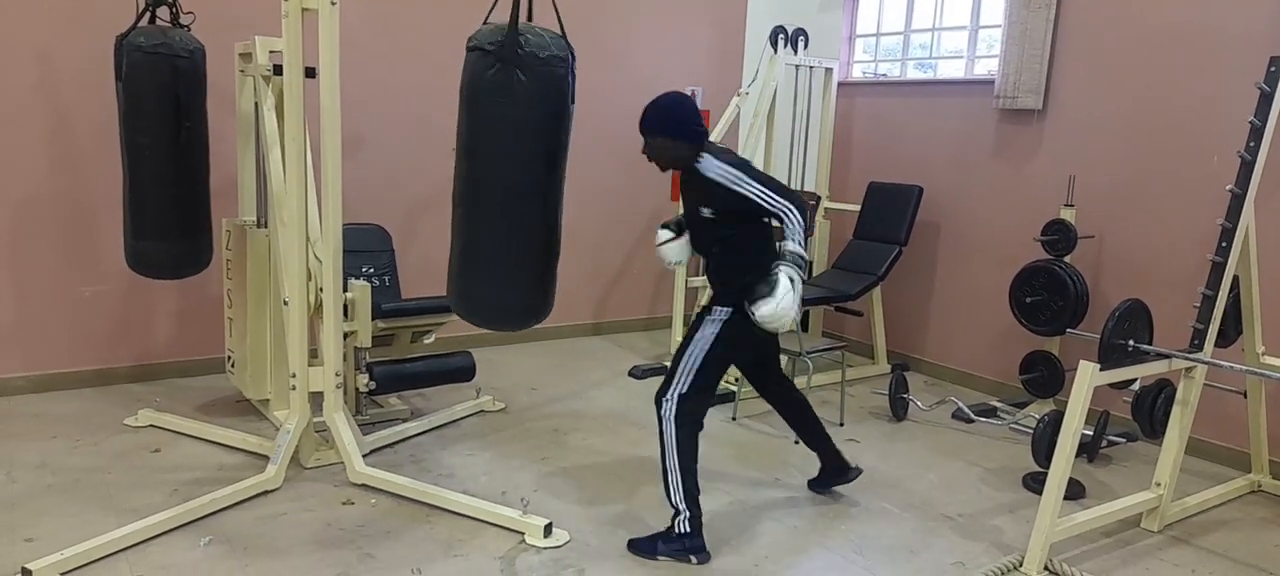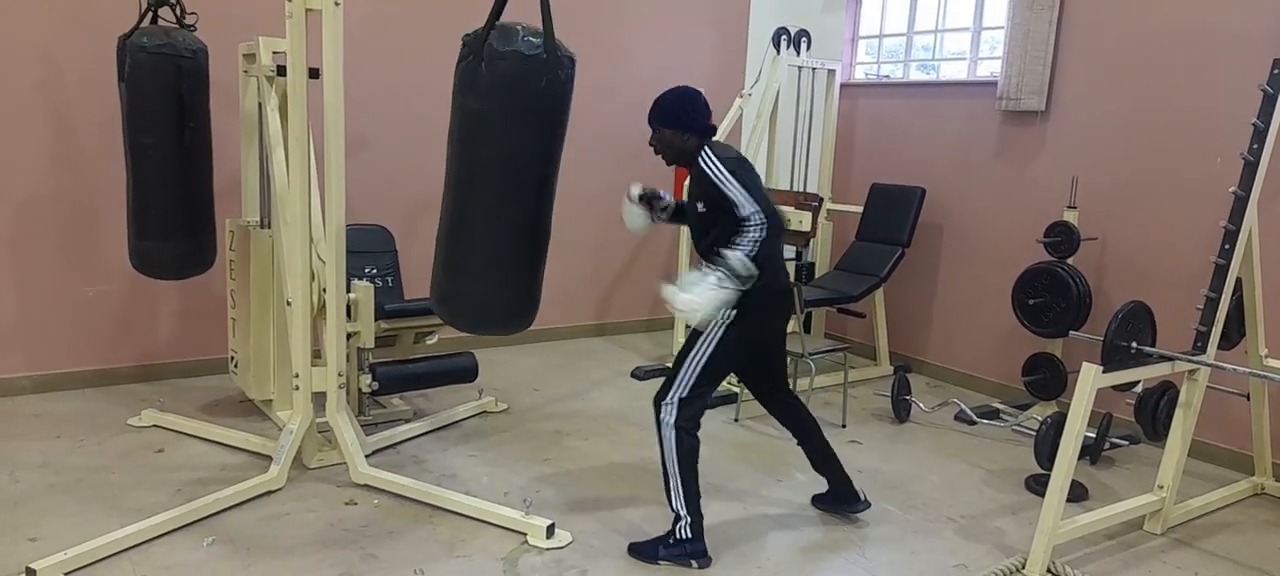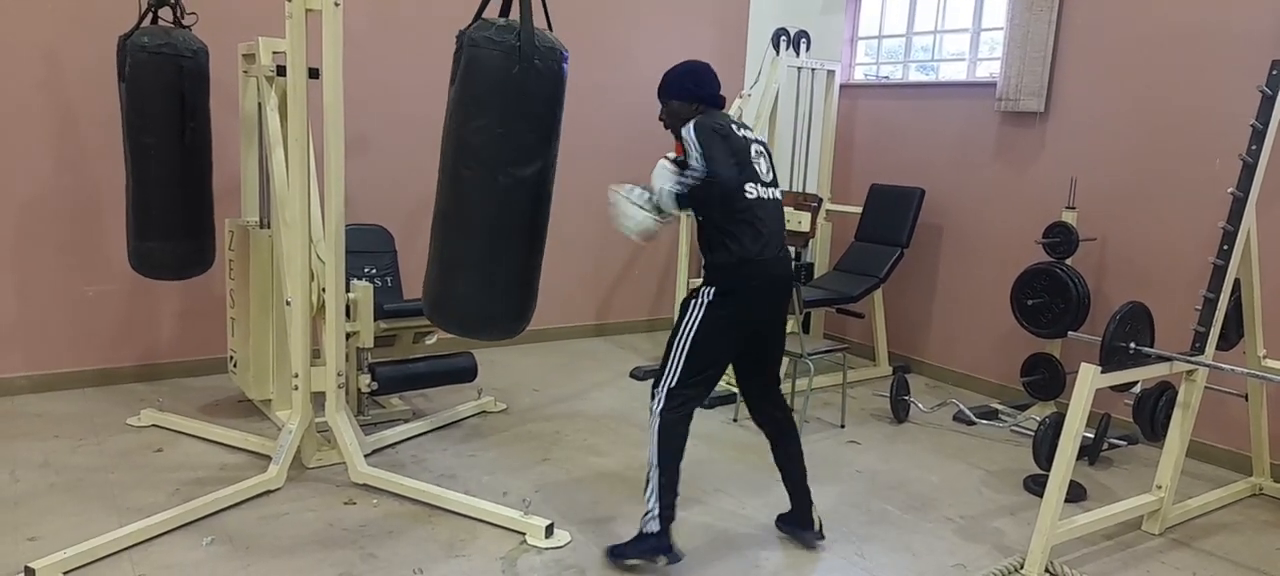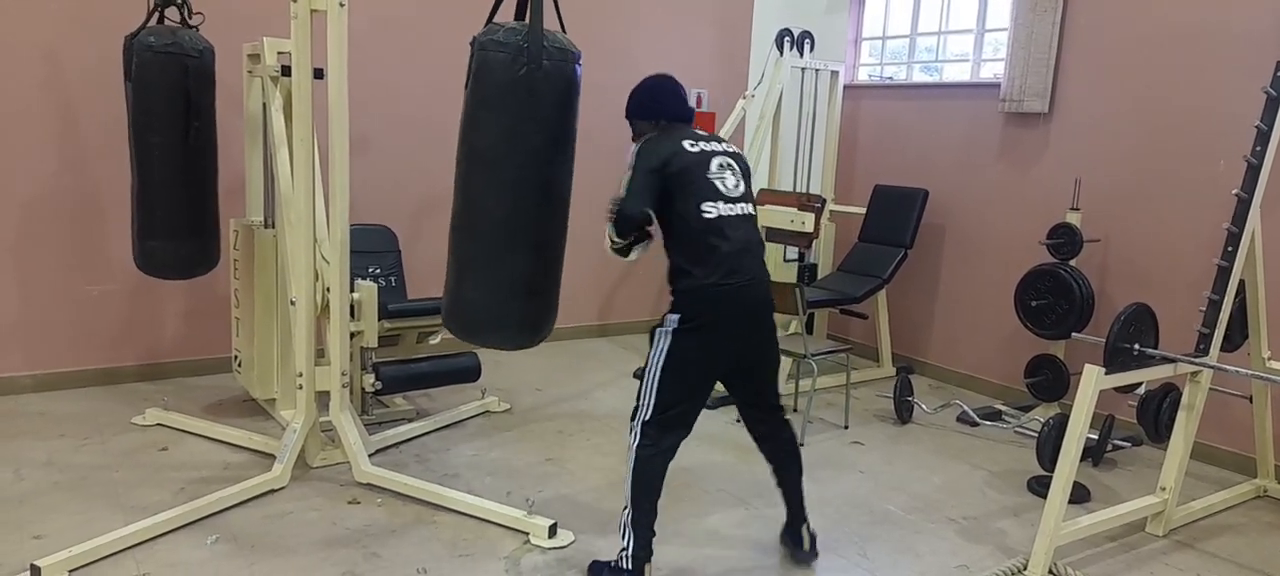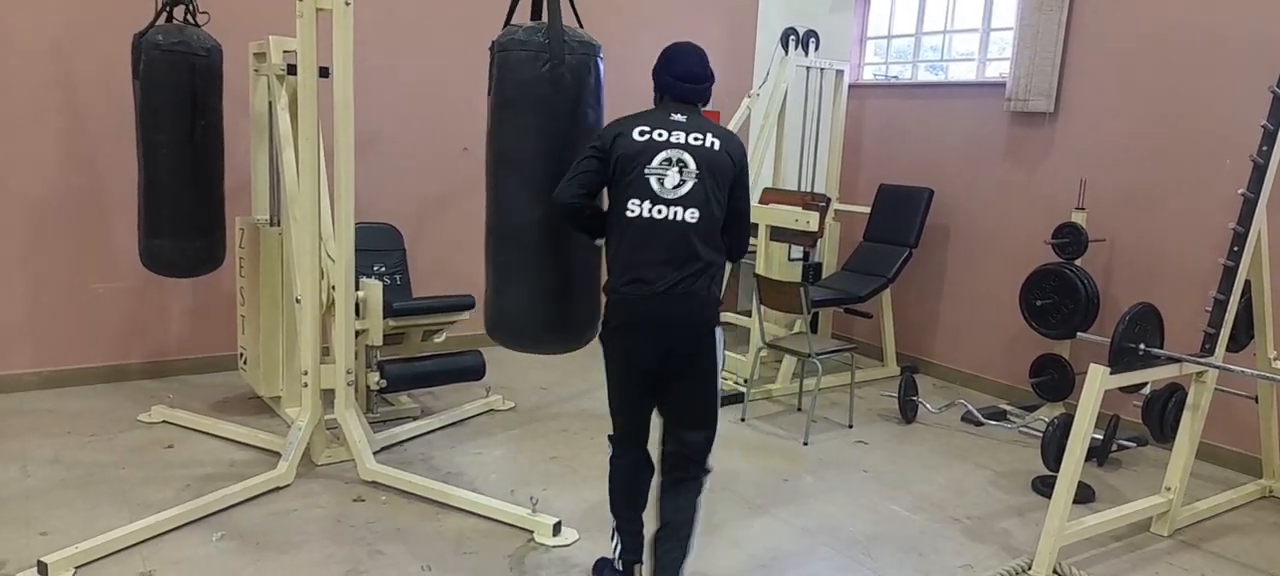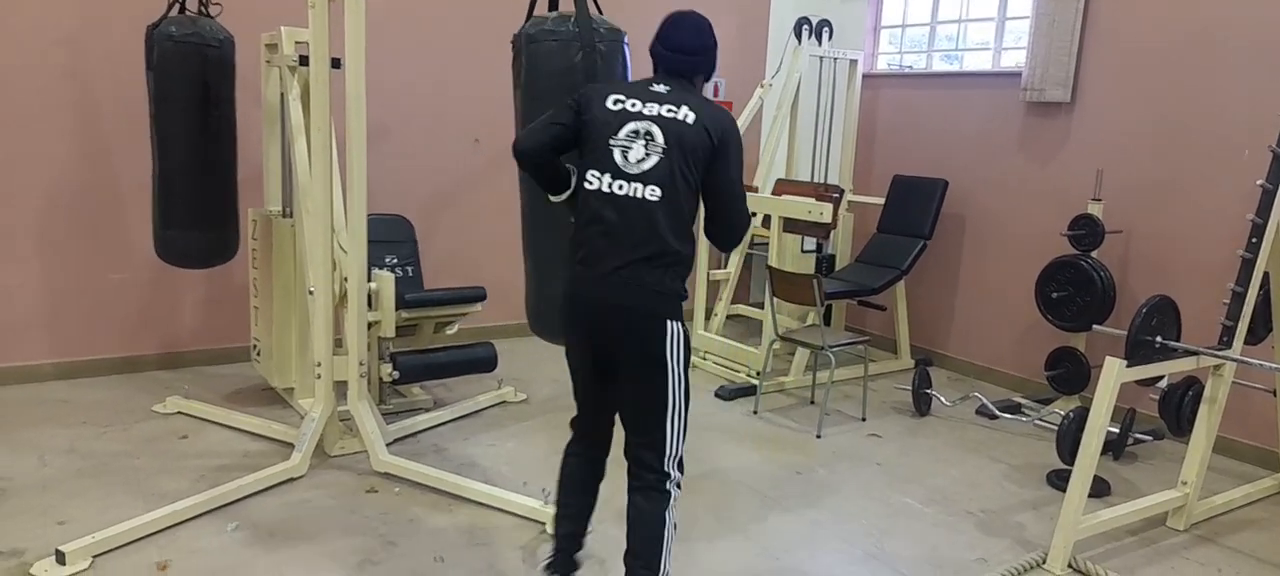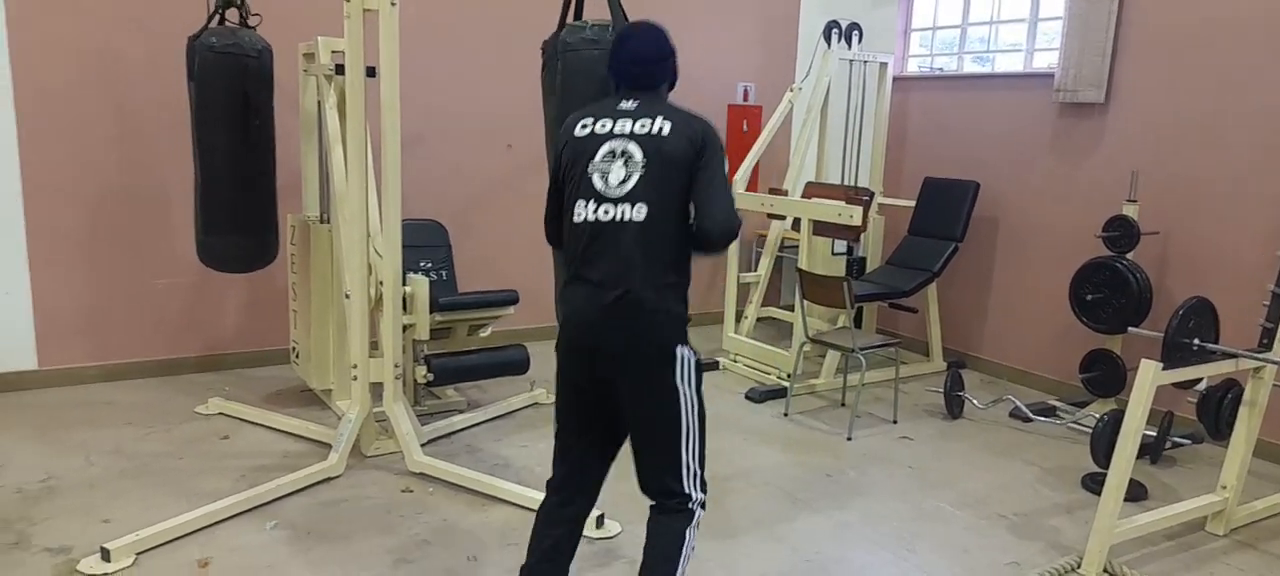
dt=0.3s
person 1, frame 1
left shoulder: (711, 169)
right shoulder: (701, 163)
left elbow: (790, 207)
left wrist: (786, 276)
right wrist: (678, 237)
left hip: (740, 302)
right hip: (750, 293)
left knee: (676, 403)
right knee: (770, 380)
left ankle: (688, 534)
right ankle: (835, 466)
person 1, frame 2
left shoulder: (710, 161)
right shoulder: (714, 161)
left elbow: (755, 222)
left wrist: (716, 286)
right wrist: (662, 206)
left hip: (745, 308)
right hip: (772, 298)
left knee: (674, 408)
right knee: (775, 394)
left ankle: (687, 539)
right ankle: (843, 490)
person 1, frame 3
left shoulder: (699, 131)
right shoulder: (746, 136)
left elbow: (711, 181)
left wrist: (666, 201)
left hip: (731, 285)
right hip: (776, 279)
left knee: (673, 400)
right knee: (767, 397)
left ankle: (656, 534)
right ankle: (804, 516)
person 1, frame 4
left shoulder: (658, 152)
right shoulder: (730, 151)
left elbow: (627, 214)
left wrist: (624, 235)
left hip: (701, 308)
right hip: (754, 300)
left knee: (653, 431)
right knee: (765, 412)
right ankle: (800, 531)
person 1, frame 5
left shoulder: (620, 133)
right shoulder: (728, 148)
left elbow: (568, 201)
right elbow: (737, 245)
left hip: (627, 313)
right hip: (694, 319)
left knee: (627, 443)
right knee: (685, 461)
person 1, frame 6
left shoulder: (597, 99)
right shoulder: (715, 124)
left elbow: (529, 147)
right elbow: (728, 232)
left hip: (586, 297)
right hip: (652, 305)
left knee: (589, 429)
right knee: (653, 465)
person 1, frame 7
left shoulder: (575, 130)
right shoulder: (692, 131)
right elbow: (716, 231)
right wrist: (676, 224)
left hip: (580, 326)
right hip: (653, 331)
left knee: (570, 476)
right knee: (675, 493)
